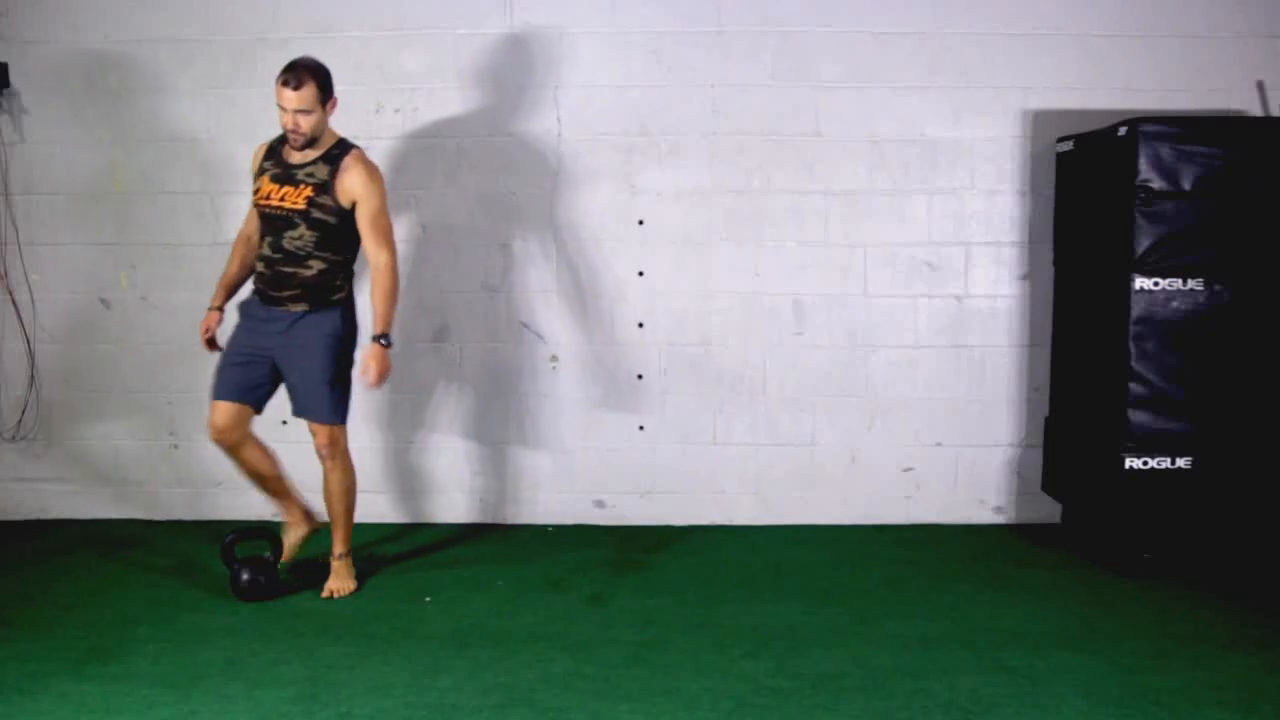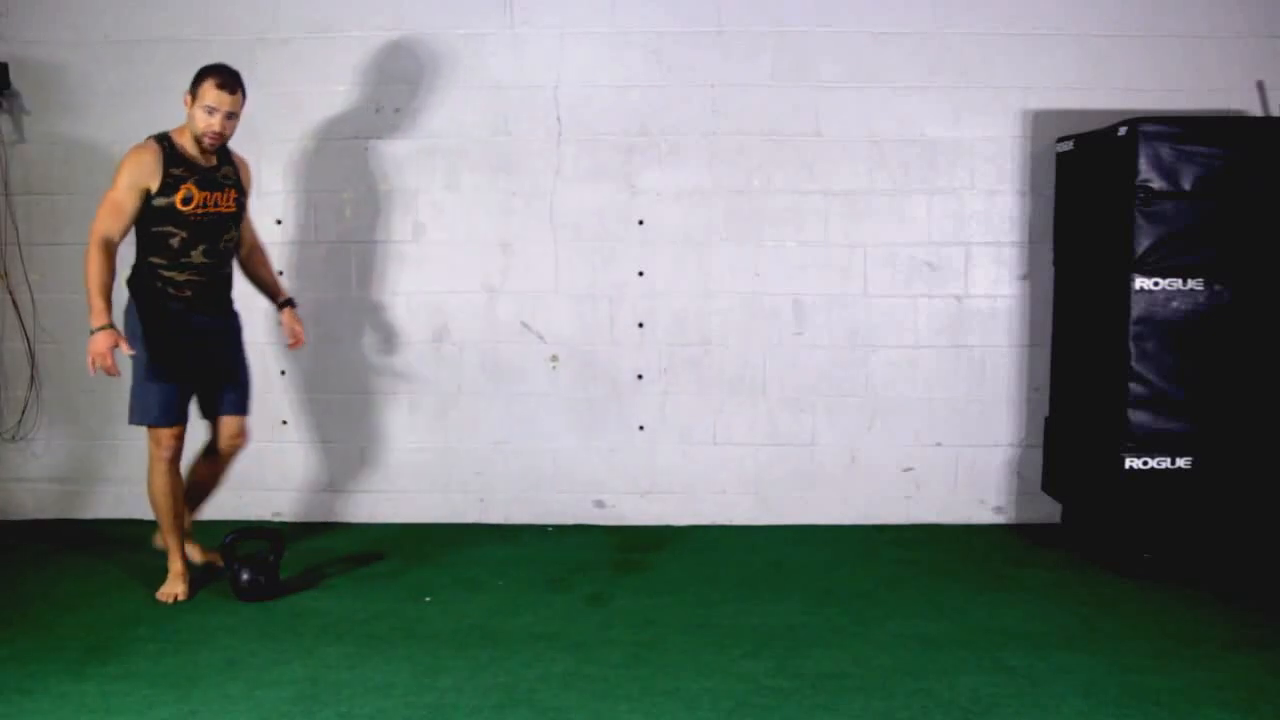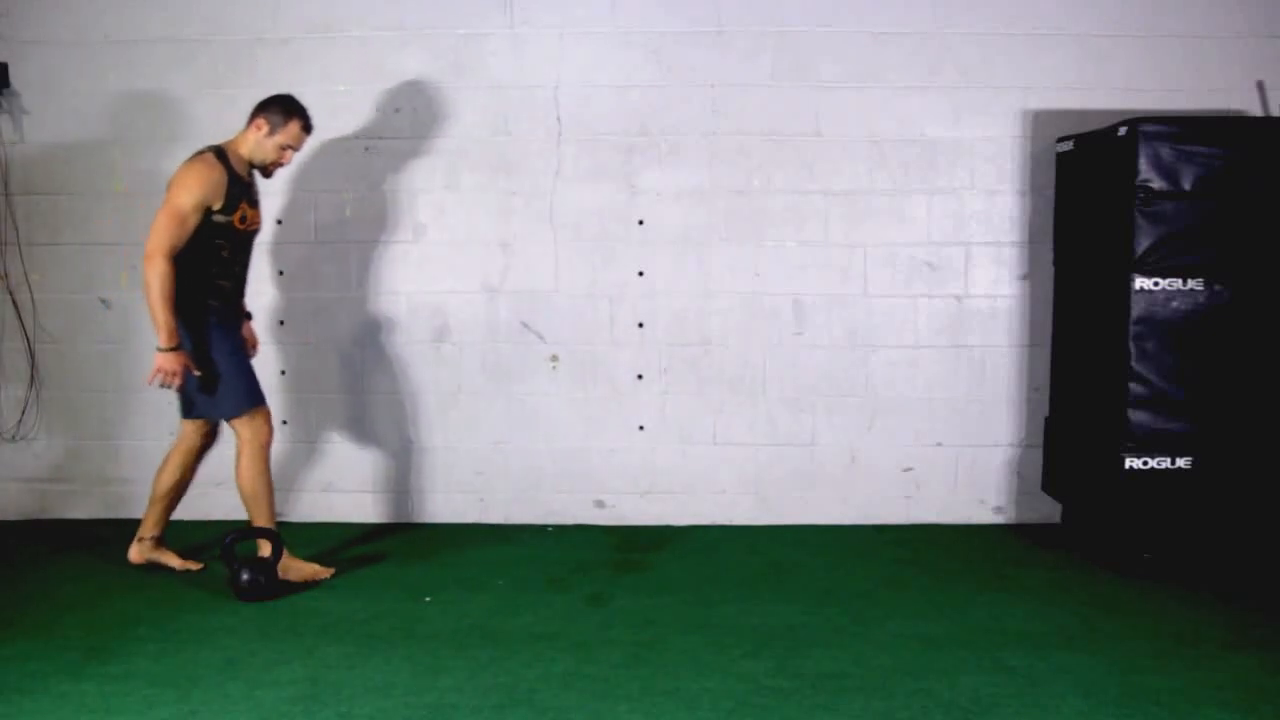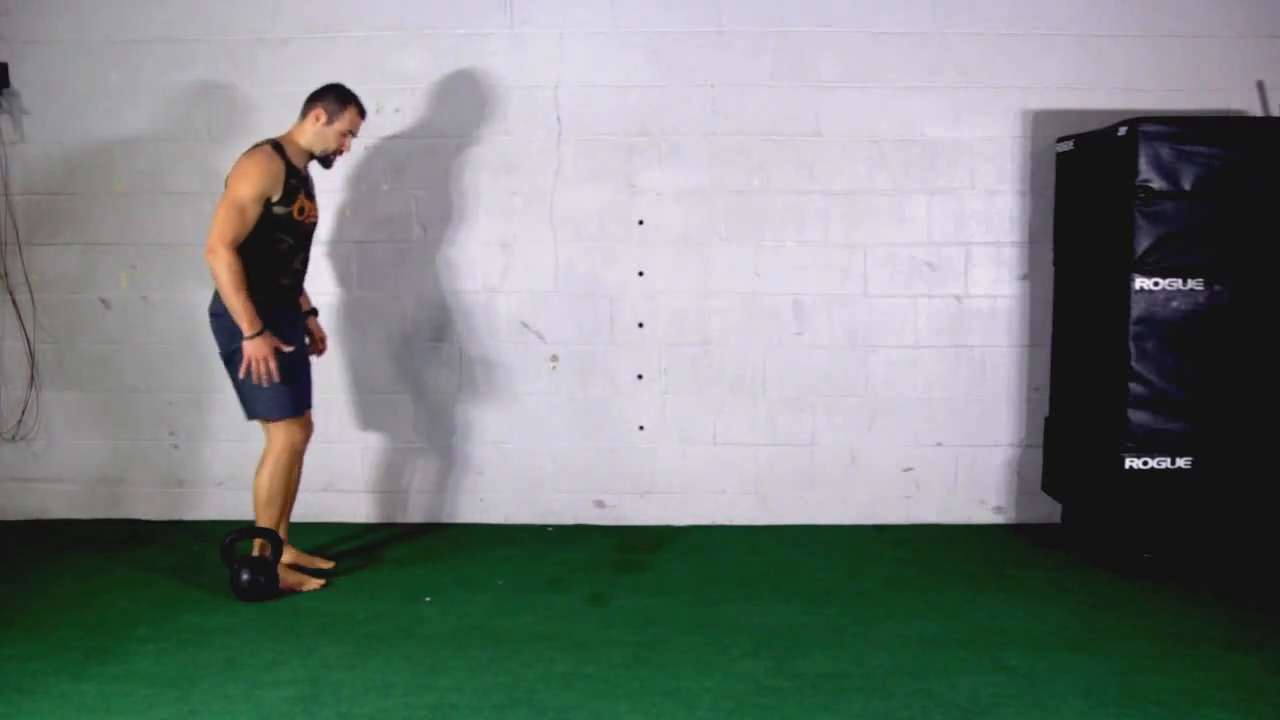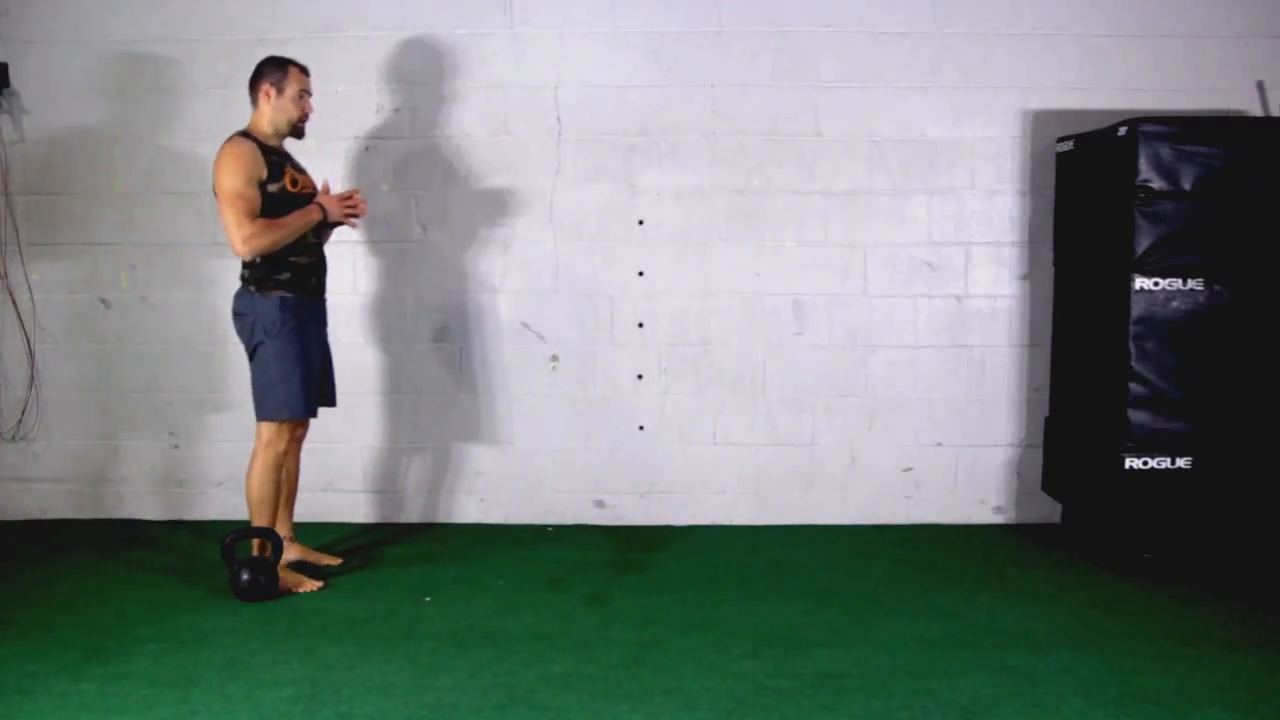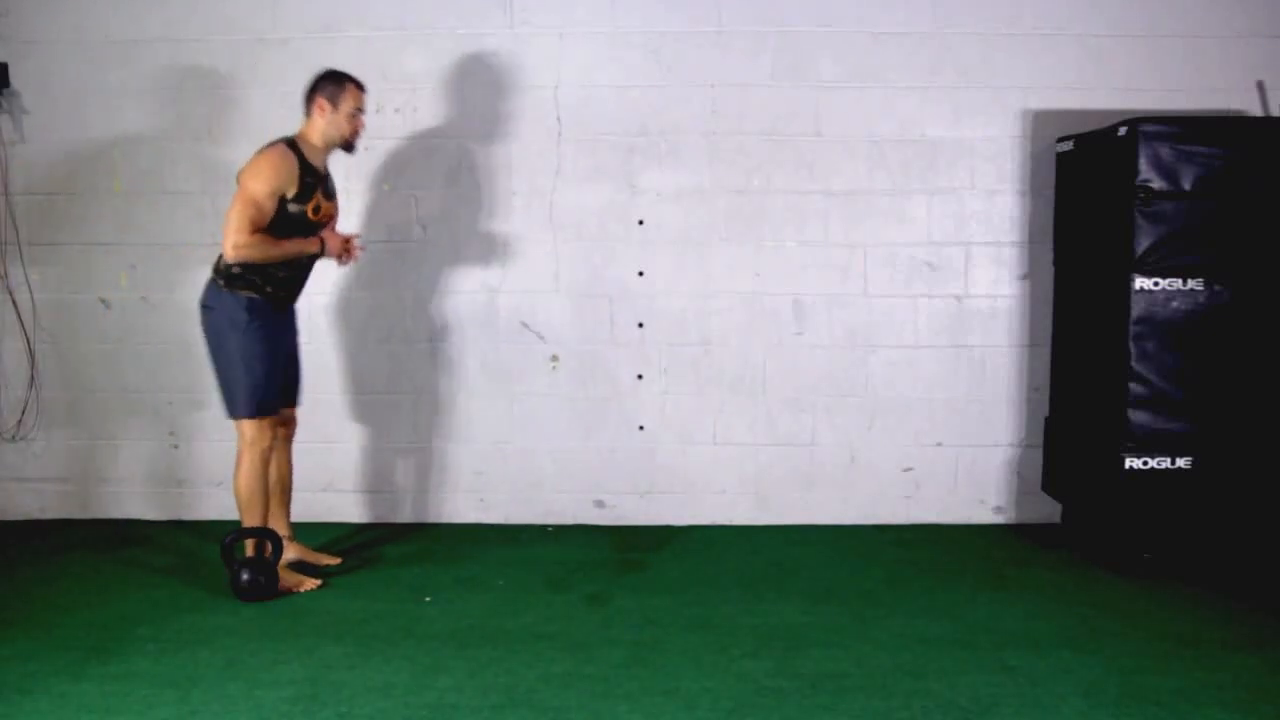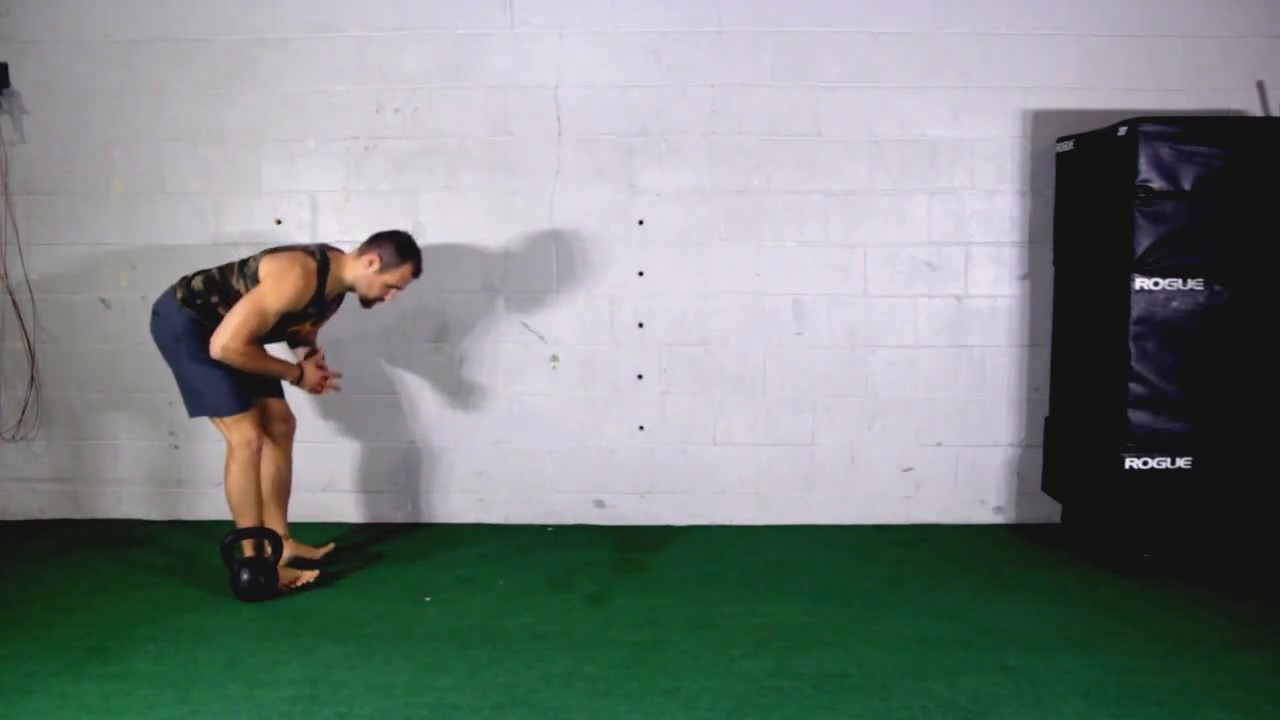
dt=0.7s
person 1, frame 1
left shoulder: (354, 171)
right shoulder: (265, 156)
left elbow: (383, 260)
left wrist: (380, 339)
right wrist: (218, 302)
left hip: (322, 320)
right hip: (261, 312)
left knee: (329, 442)
right knee: (223, 425)
left ankle: (341, 556)
right ankle: (295, 514)
person 1, frame 2
left shoulder: (235, 167)
right shoulder: (147, 161)
right elbow: (101, 242)
left wrist: (283, 302)
right wrist: (101, 323)
left hip: (219, 317)
right hip: (160, 320)
left knee: (231, 436)
right knee: (167, 445)
left ankle: (180, 529)
right ankle: (176, 564)
person 1, frame 3
left shoulder: (246, 179)
right shoulder: (204, 173)
right elbow: (157, 256)
left wrist: (242, 317)
right wrist: (168, 343)
left hip: (218, 319)
right hip: (196, 321)
left knee: (197, 435)
right knee: (255, 429)
left ankle: (147, 540)
right ankle: (270, 553)
person 1, frame 4
left shoulder: (301, 175)
right shoulder: (263, 164)
right elbow: (220, 249)
left wrist: (307, 315)
right wrist: (252, 334)
left hip: (281, 316)
right hip: (249, 318)
left knee: (296, 432)
right knee: (285, 436)
left ankle: (281, 545)
right ankle: (260, 560)
person 1, frame 5
left shoulder: (283, 158)
right shoulder: (240, 154)
right elbow: (247, 241)
left wrist: (332, 216)
right wrist: (319, 210)
left hip: (304, 305)
right hip: (272, 307)
left knee: (294, 432)
right knee: (275, 437)
left ankle: (285, 543)
right ankle: (259, 561)
person 1, frame 6
left shoulder: (322, 171)
right shoulder: (278, 163)
right elbow: (237, 244)
left wrist: (332, 247)
right wrist: (318, 245)
left hip: (275, 308)
right hip: (237, 307)
left knee: (282, 426)
right knee: (258, 434)
left ankle: (283, 543)
person 1, frame 7
left shoulder: (337, 280)
right shoulder: (298, 276)
left elbow: (301, 326)
right elbow: (225, 345)
left wrist: (311, 357)
right wrist: (296, 374)
left hip: (226, 322)
right hip: (185, 320)
left knee: (279, 425)
right knee: (247, 435)
left ankle: (280, 542)
